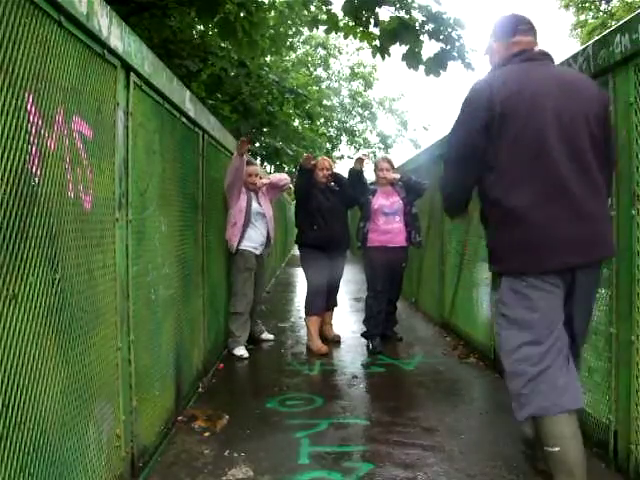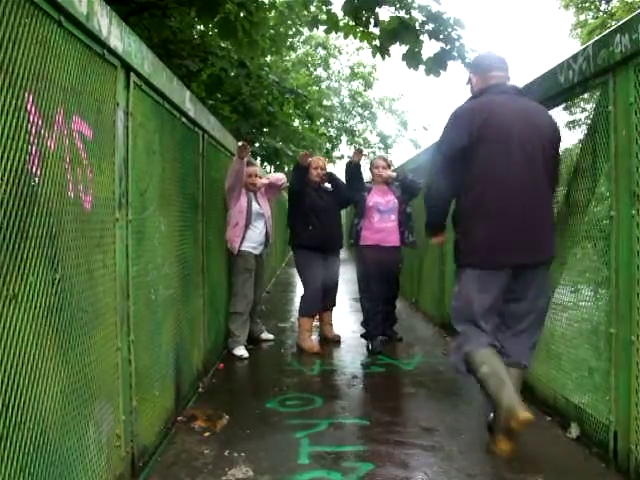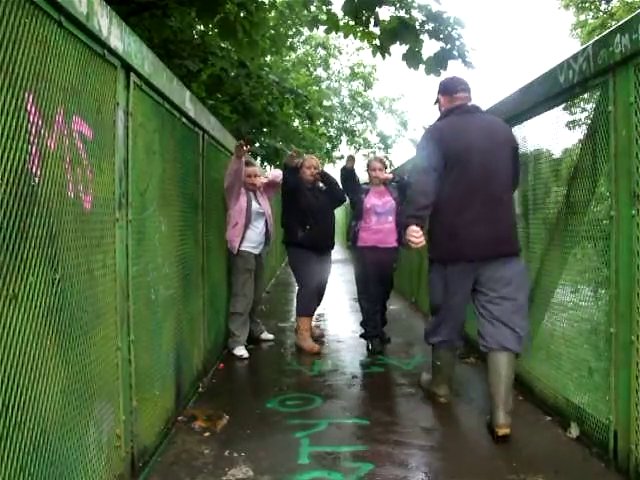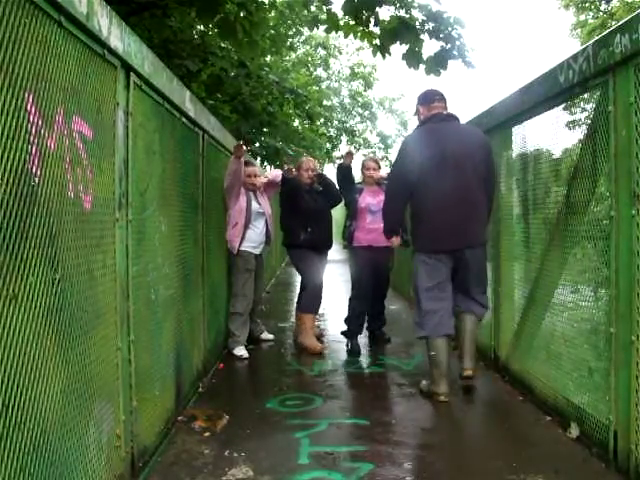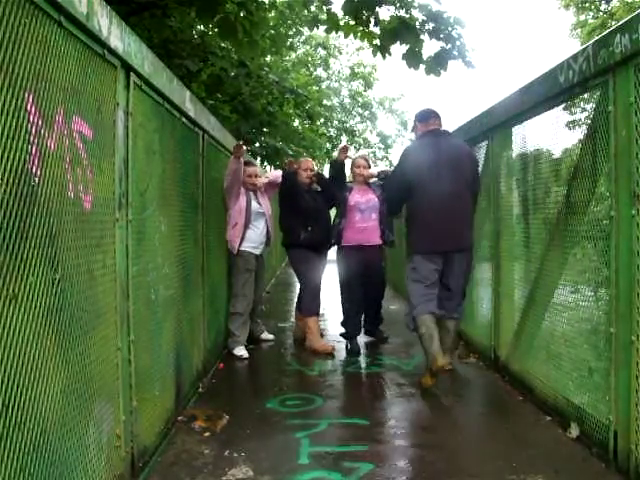
dt=0.3s
person 1, frame 1
left shoulder: (489, 91)
right shoulder: (587, 87)
left elbow: (457, 168)
right elbow: (607, 165)
left wrist: (456, 206)
left hip: (524, 249)
right hip: (589, 243)
left knee: (540, 365)
right knee: (566, 349)
right ankle: (552, 432)
person 1, frame 2
left shoulder: (469, 114)
right shoulder: (543, 117)
left elbow: (441, 179)
left wrist: (435, 224)
left hip: (483, 246)
right hip: (536, 246)
left knee: (474, 333)
right knee: (518, 336)
left ankle: (511, 408)
right ankle: (505, 421)
person 1, frame 3
left shoulder: (438, 133)
right shoulder: (503, 130)
left elbow: (422, 180)
left wrist: (413, 222)
left hip: (452, 243)
right hip: (502, 243)
left knee: (447, 319)
right knee: (503, 326)
left ankle: (439, 384)
right ankle: (501, 416)
person 1, frame 4
left shoulder: (416, 141)
right shoulder: (477, 137)
left elbow: (398, 189)
right elbow: (490, 186)
left wrist: (390, 229)
left hip: (431, 237)
right hip: (472, 235)
left knee: (434, 308)
right knee: (471, 298)
left ankle: (439, 384)
right ankle: (468, 364)
person 1, frame 5
left shoulder: (414, 152)
right shoulder: (466, 151)
left elbow: (394, 191)
right elbow: (473, 193)
left wrist: (391, 214)
left hip: (424, 240)
right hip: (460, 238)
left knee: (423, 301)
right knee: (452, 299)
left ankle: (436, 356)
right ankle: (446, 356)
person 2, frame 1
left shoulder: (263, 193)
right shoulder: (236, 192)
left elbow: (285, 180)
right elbow: (233, 174)
left wrist: (267, 180)
right wrist: (240, 155)
left hip: (260, 251)
right hip: (243, 250)
left knee: (256, 296)
right knee: (242, 297)
left ankle: (255, 328)
right ankle: (237, 340)
person 2, frame 2
left shoulder: (262, 193)
right shoulder: (236, 192)
left elbow: (282, 179)
right elbow: (234, 175)
left wrist: (266, 180)
right wrist: (241, 158)
left hip: (259, 251)
right hip: (243, 250)
left knee: (256, 296)
right knee: (242, 297)
left ankle: (254, 328)
right ankle: (237, 340)
person 2, frame 3
left shoulder: (262, 193)
right shoulder: (236, 192)
left elbow: (279, 176)
right elbow: (234, 175)
left wrist: (265, 179)
right wrist: (238, 158)
left hip: (258, 251)
right hip: (243, 250)
left knee: (256, 296)
right knee: (242, 297)
left ankle: (254, 328)
right ankle: (236, 340)
person 2, frame 4
left shoulder: (262, 193)
right shoulder: (236, 193)
left elbow: (279, 176)
right elbow: (233, 176)
left wrist: (266, 179)
right wrist: (237, 158)
left hip: (258, 251)
right hip: (243, 250)
left knee: (256, 296)
right knee: (242, 297)
left ankle: (255, 328)
right ankle: (236, 340)
person 2, frame 5
left shoulder: (262, 193)
right shoulder: (236, 193)
left elbow: (280, 177)
right elbow: (232, 176)
left wrist: (266, 179)
right wrist: (237, 158)
left hip: (259, 250)
right hip: (243, 250)
left knee: (256, 296)
right knee: (242, 297)
left ankle: (255, 328)
right ankle: (236, 340)
person 3, frame 1
left shoulder: (402, 190)
right shoulder: (368, 191)
left elbow: (422, 187)
right elbow: (354, 187)
left wrist: (400, 178)
right wrist: (356, 170)
left hip: (399, 247)
right hip: (374, 247)
left knee: (393, 291)
right knee: (376, 290)
left ankle: (388, 327)
right ankle: (373, 334)
person 3, frame 2
left shoulder: (397, 189)
right shoulder: (363, 189)
left elbow: (417, 188)
right elbow: (351, 180)
left wrist: (396, 177)
right wrist: (354, 162)
left hip: (392, 247)
right hip: (368, 246)
left knee: (391, 289)
right knee: (371, 291)
left ankle: (387, 327)
right ankle: (373, 334)
person 3, frame 3
left shoulder: (395, 190)
right shoulder: (361, 191)
right elbow: (348, 185)
left wrist: (393, 178)
right wrist: (348, 169)
left hip: (389, 247)
right hip: (365, 247)
left knee: (384, 290)
right knee: (369, 291)
left ankle: (378, 329)
right ankle: (371, 335)
person 3, frame 4
left shoulder: (388, 190)
right shoulder: (355, 190)
right elbow: (344, 182)
left wrist: (386, 178)
right wrist: (345, 165)
left hip: (384, 246)
right hip: (361, 247)
left knee: (380, 290)
right knee: (361, 289)
left ankle: (376, 328)
right ankle: (353, 334)
person 3, frame 5
left shoulder: (378, 189)
right shoulder: (344, 189)
right elbow: (334, 179)
left wrist: (378, 175)
right wrist: (339, 160)
left hip: (374, 246)
right hip: (349, 247)
left knee: (377, 287)
right knee: (351, 292)
left ankle: (373, 325)
right ankle: (351, 335)
person 4, frame 1
left shoulder: (337, 192)
right shoulder: (308, 191)
left elbow: (353, 198)
right elbow: (300, 188)
left wrist: (338, 178)
right wrist: (304, 168)
left hip: (337, 248)
right hip: (313, 247)
left knee: (332, 287)
right knee: (317, 287)
left ankle: (326, 328)
right ankle: (313, 337)
person 4, frame 2
left shoulder: (330, 193)
right shoulder: (301, 191)
left elbow: (347, 198)
right elbow: (295, 184)
left wrist: (332, 178)
right wrist: (300, 166)
left hip: (330, 248)
right hip: (306, 248)
left knee: (330, 287)
right knee: (313, 288)
left ankle: (326, 328)
right ankle: (304, 336)
person 4, frame 3
left shoulder: (323, 192)
right shoulder: (294, 189)
left elbow: (340, 198)
right elbow: (288, 184)
left wrist: (325, 176)
right wrist: (289, 167)
left hip: (322, 247)
right hip: (300, 246)
left knee: (318, 286)
right knee: (309, 287)
left ankle: (303, 325)
right ankle: (303, 336)
person 4, frame 4
left shoulder: (319, 193)
right shoulder: (292, 191)
left elbow: (336, 198)
right elbow: (288, 188)
left wrist: (322, 178)
right wrist: (288, 177)
left hip: (320, 247)
right hip: (300, 246)
left knee: (309, 286)
right knee: (314, 284)
left ankle: (301, 329)
right ankle: (307, 335)
person 4, frame 5
left shoulder: (318, 194)
right shoulder: (291, 191)
left elbow: (334, 198)
right elbow: (286, 186)
left wrist: (321, 179)
right wrist: (288, 172)
left hip: (319, 247)
right hip: (300, 246)
left knee: (309, 286)
right knee: (312, 285)
left ankle: (300, 328)
right ankle: (313, 337)
